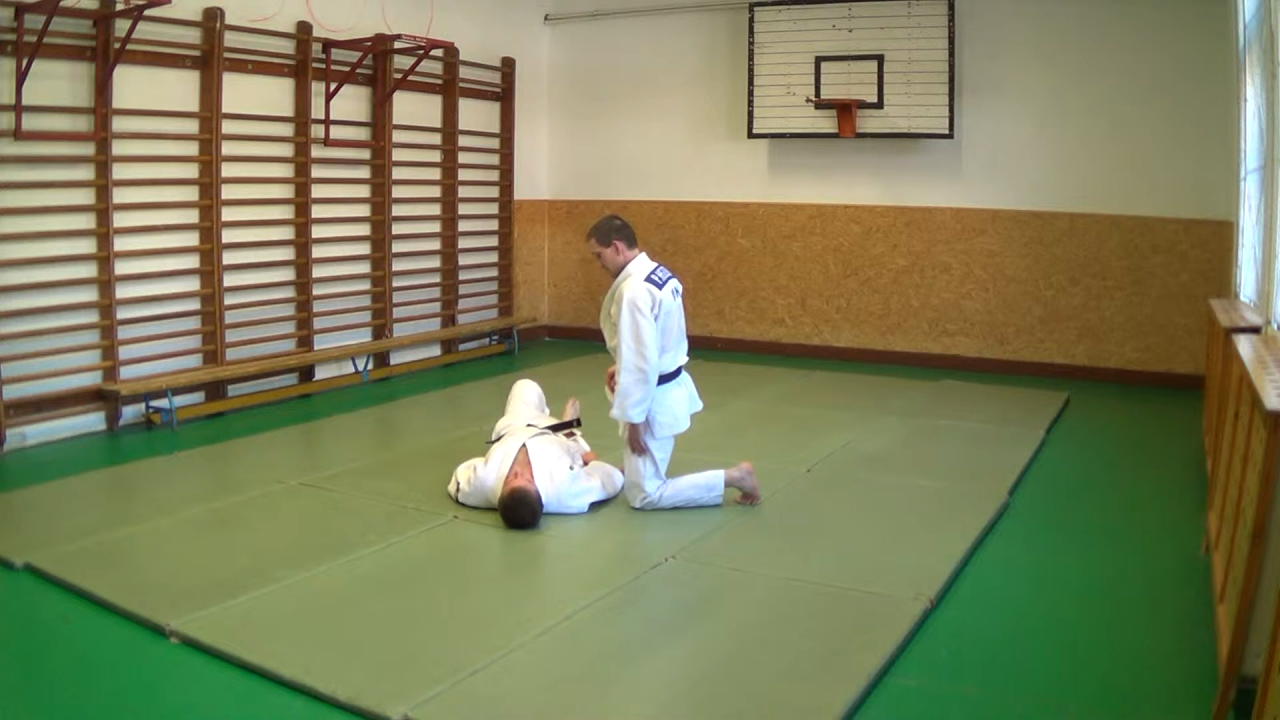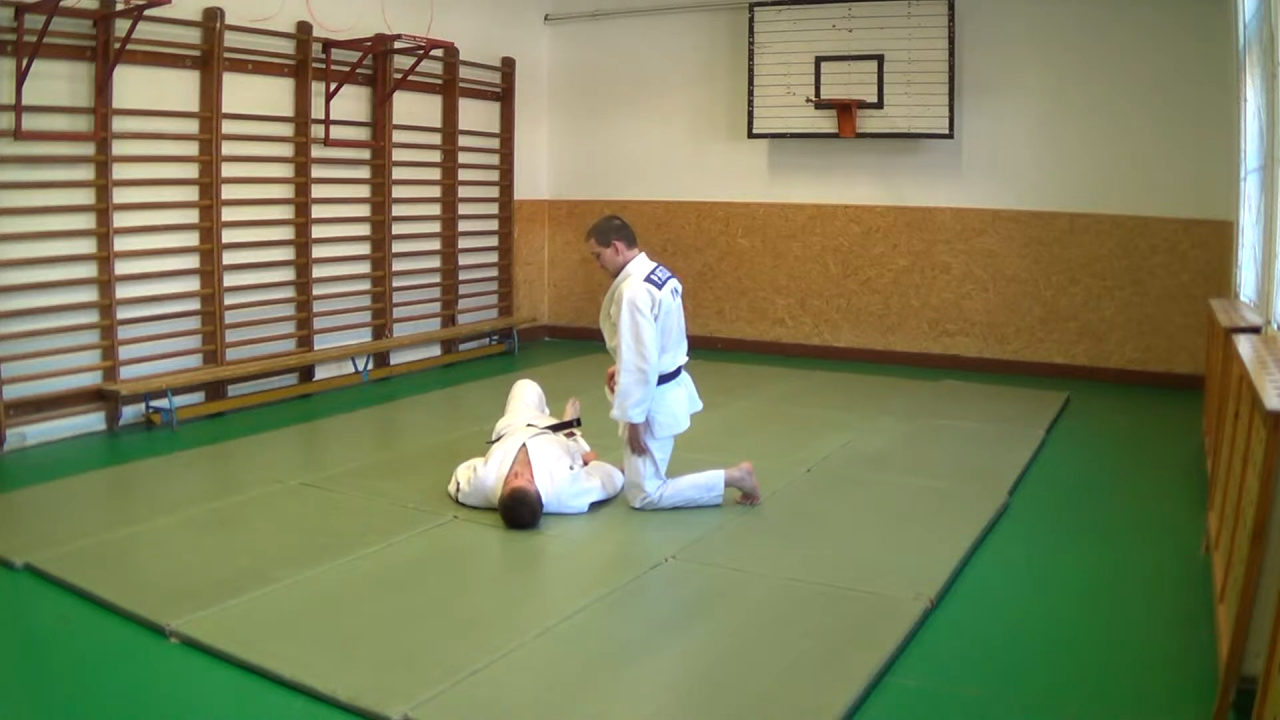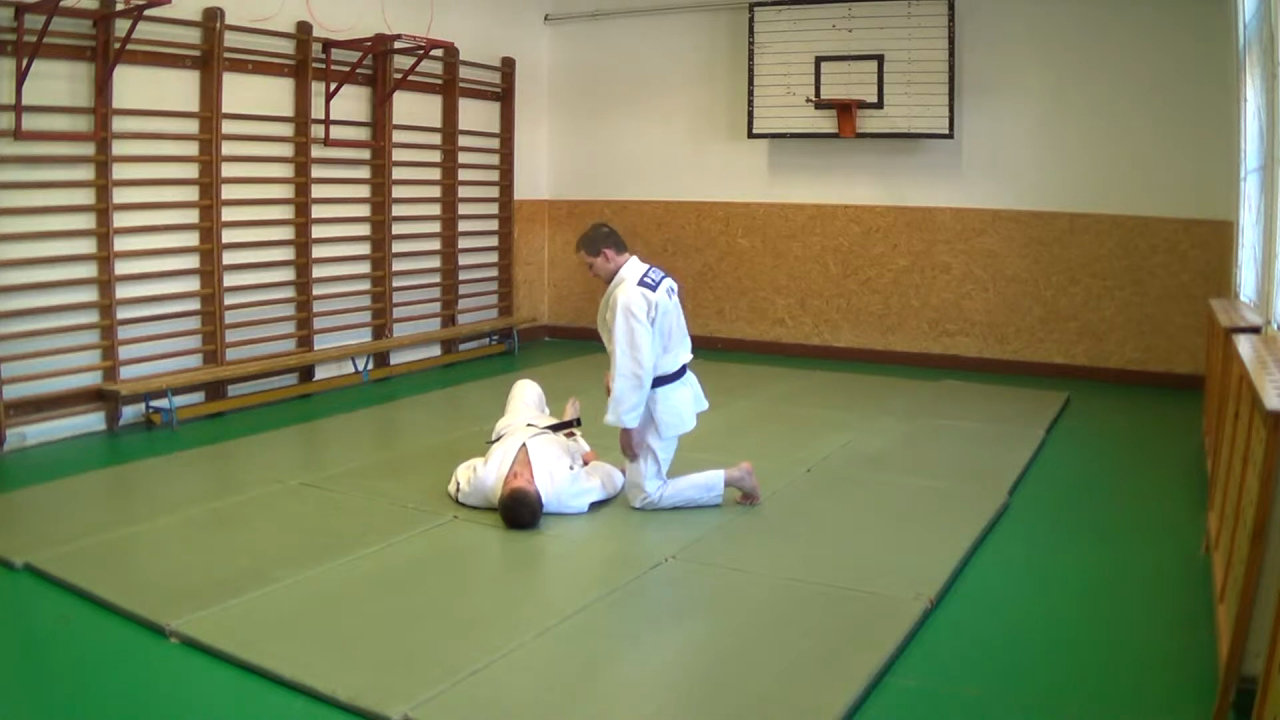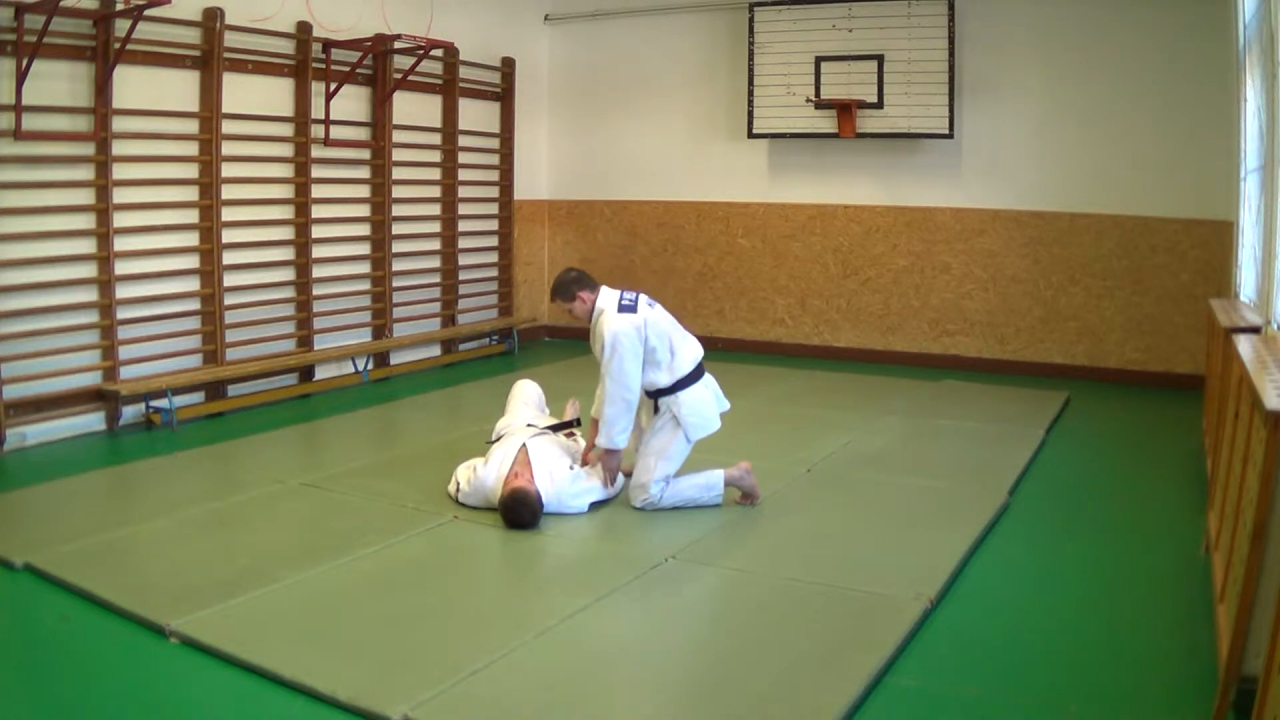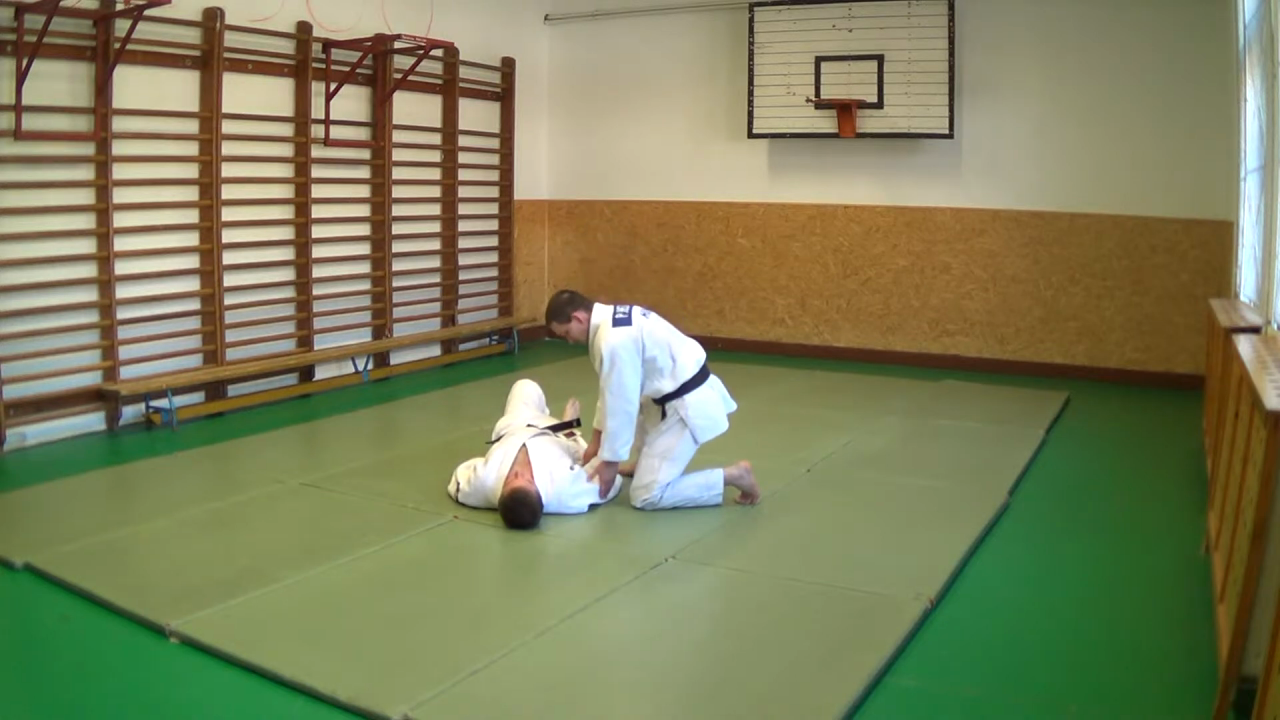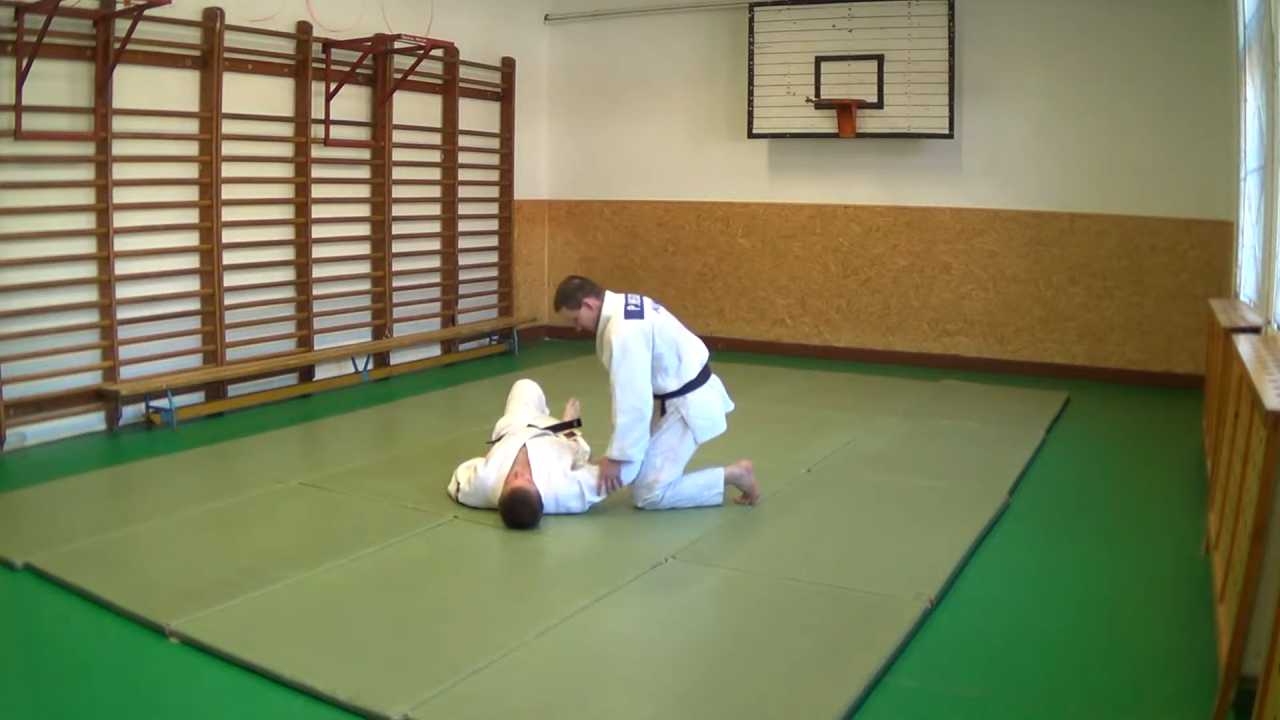
dt=0.4s
person 1, frame 1
left shoulder: (634, 290)
right shoulder: (656, 274)
left elbow: (641, 363)
left wrist: (634, 418)
right wrist: (620, 366)
left hip: (655, 397)
right hip: (669, 387)
left knee: (643, 495)
left ankle: (734, 477)
person 1, frame 2
left shoulder: (634, 290)
right shoulder: (656, 273)
left elbow: (642, 364)
left wrist: (634, 419)
right wrist: (620, 366)
left hip: (655, 398)
right hip: (668, 386)
left knee: (643, 495)
left ankle: (734, 477)
person 1, frame 3
left shoulder: (628, 295)
right shoulder: (650, 275)
left elbow: (634, 367)
left wrist: (626, 423)
right wrist: (617, 374)
left hip: (658, 399)
right hip: (672, 386)
left knee: (643, 495)
left ankle: (733, 477)
person 1, frame 4
left shoulder: (615, 324)
right shoulder: (619, 302)
left elbow: (622, 391)
right elbow: (613, 376)
left wrist: (612, 446)
right wrist: (596, 425)
left hip: (681, 403)
right hip: (684, 390)
left knee: (645, 495)
left ankle: (733, 476)
person 1, frame 5
left shoulder: (613, 340)
right shoulder: (613, 316)
left elbow: (620, 404)
right elbow: (612, 392)
left wrist: (610, 461)
right wrist: (597, 440)
left hip: (690, 406)
right hip: (689, 393)
left knee: (646, 496)
left ankle: (732, 475)
person 1, frame 6
left shoulder: (624, 332)
right shoulder: (623, 304)
left elbow: (633, 402)
right elbow: (626, 377)
left wrist: (616, 459)
left hip: (689, 404)
right hip: (687, 391)
left knee: (648, 496)
left ankle: (734, 474)
